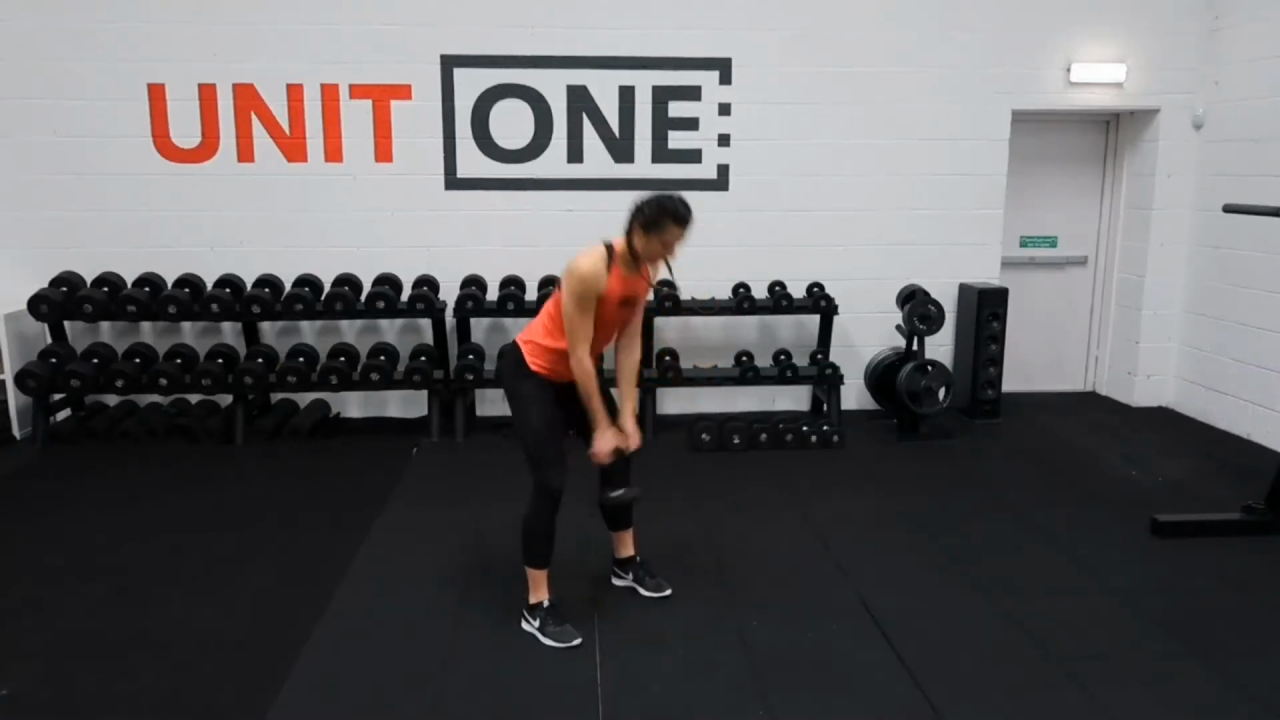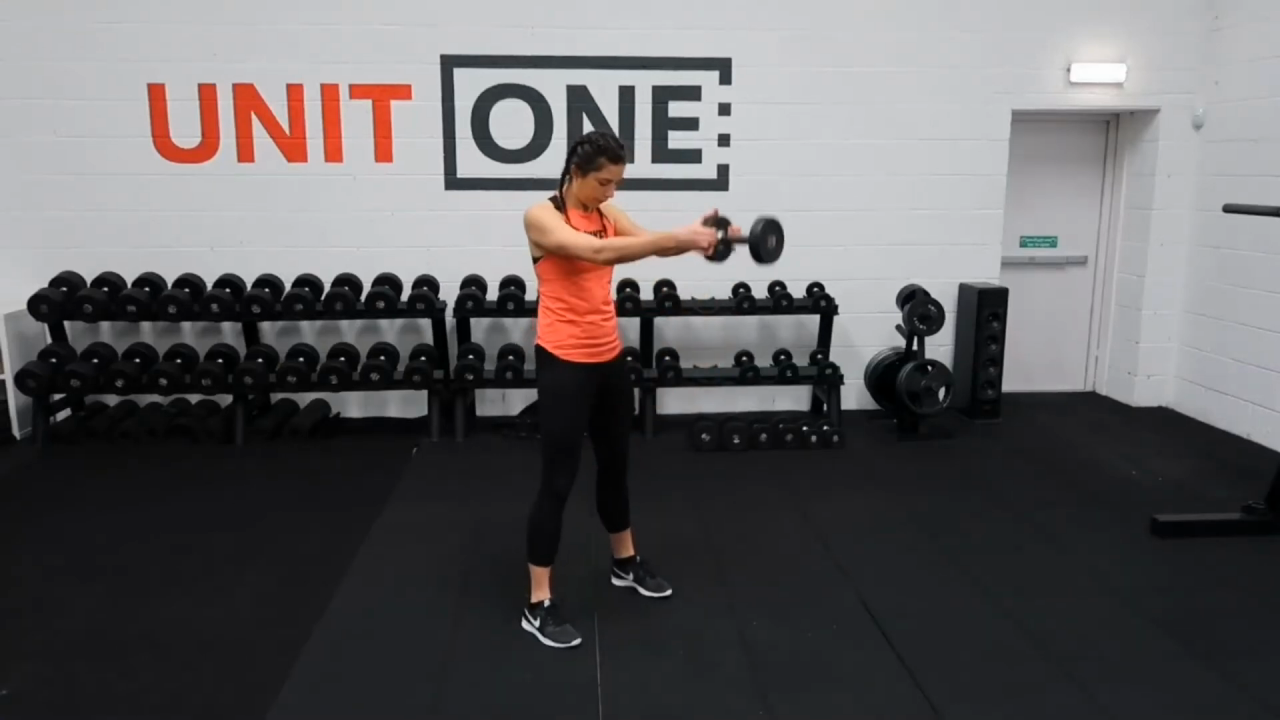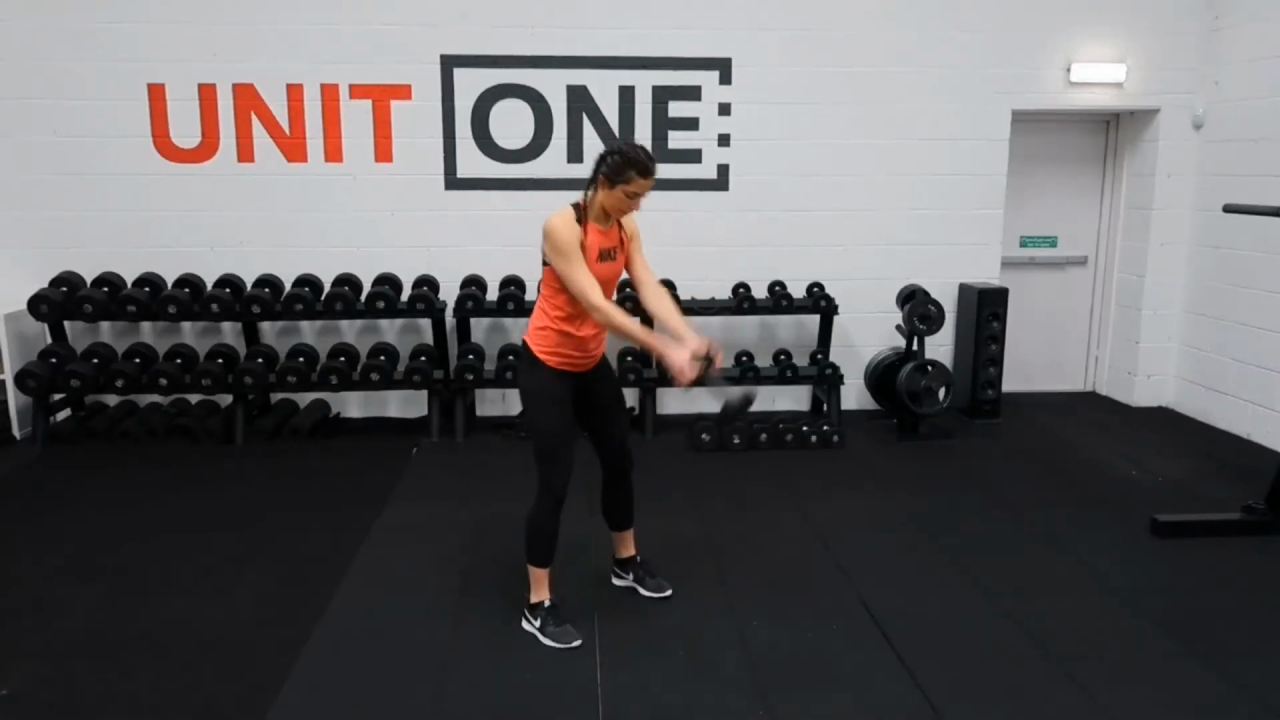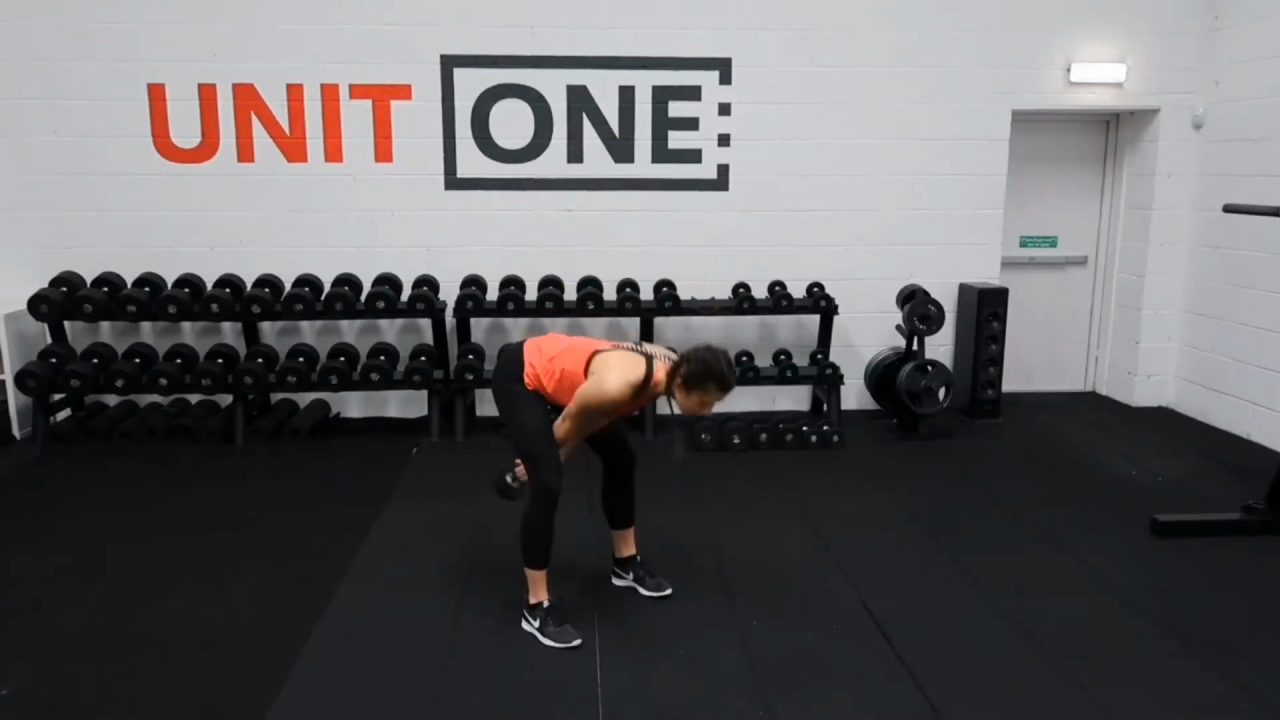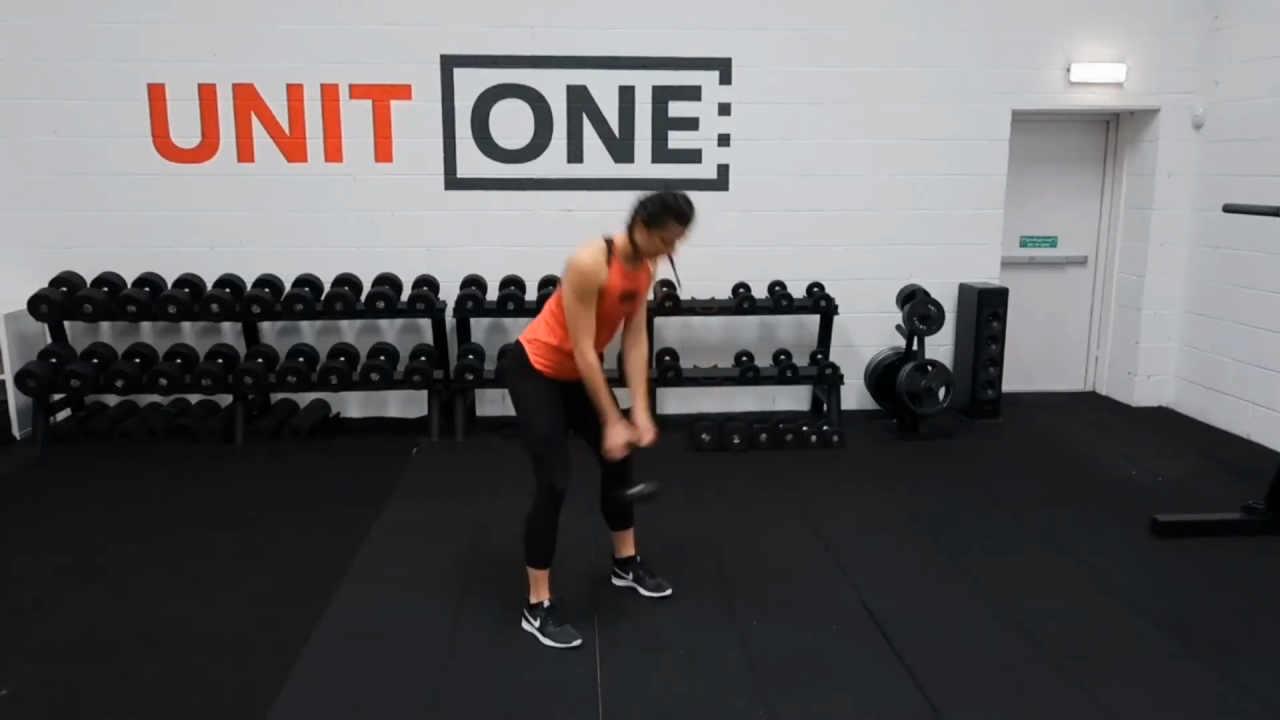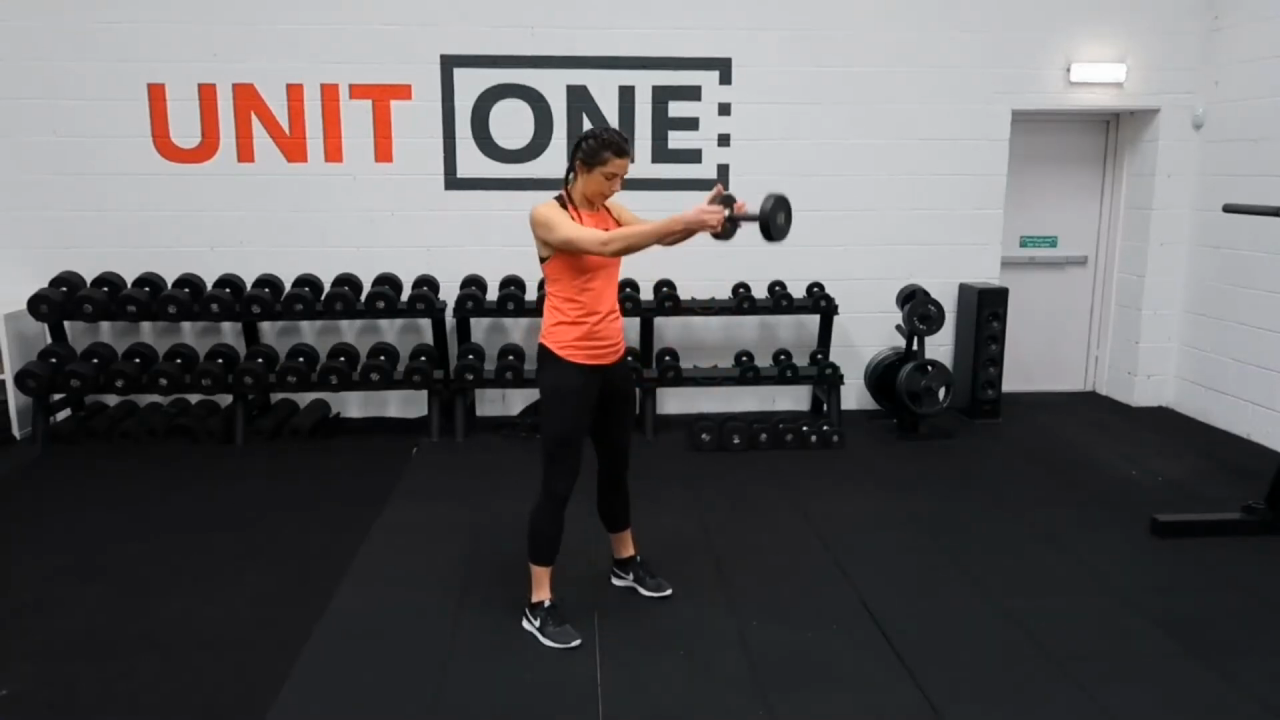
dt=0.4s
person 1, frame 1
left shoulder: (643, 269)
right shoulder: (590, 267)
left elbow: (629, 345)
right elbow: (579, 355)
left wrist: (627, 418)
right wrist: (600, 428)
left hip: (581, 373)
right hip: (534, 369)
left knee: (618, 460)
right knee: (551, 483)
left ankle: (626, 563)
right ankle: (536, 605)
person 1, frame 2
left shoulder: (607, 213)
right shoulder: (541, 217)
left elbow: (652, 243)
right elbow: (598, 250)
left wrist: (698, 235)
right wrist: (678, 237)
left hip: (609, 361)
right hip: (564, 364)
left knee: (615, 466)
right knee: (558, 482)
left ankle: (625, 563)
right ankle: (538, 606)
person 1, frame 3
left shoulder: (627, 229)
right shoulder: (562, 229)
left elbow: (650, 291)
right elbow: (595, 306)
left wrist: (690, 341)
right wrist: (663, 350)
left hip: (592, 363)
right hip: (546, 366)
left knee: (619, 462)
right knee: (555, 481)
left ankle: (627, 564)
right ankle: (538, 608)
person 1, frame 4
left shoulder: (668, 367)
right shoulder: (618, 384)
left elbow: (596, 417)
right elbow: (569, 423)
left wrist: (554, 456)
right wrist: (544, 459)
left hip: (556, 369)
right hip: (520, 374)
left knee: (621, 457)
right knee: (548, 483)
left ankle: (626, 562)
right ankle: (537, 607)
person 1, frame 5
left shoulder: (645, 266)
right shoulder: (589, 262)
left elbow: (635, 342)
right elbow: (584, 351)
left wrist: (640, 414)
right wrist: (612, 422)
left hip: (580, 373)
right hip: (539, 368)
left knee: (620, 462)
right knee: (554, 483)
left ankle: (626, 562)
right ankle: (537, 606)
person 1, frame 6
left shoulder: (609, 208)
right shoulder: (547, 215)
left elbow: (660, 235)
right elbow: (605, 244)
left wrist: (701, 218)
right wrist: (684, 218)
left hip: (613, 362)
right hip: (567, 365)
left knee: (616, 466)
right knee: (559, 482)
left ankle: (625, 562)
right ankle: (539, 606)
